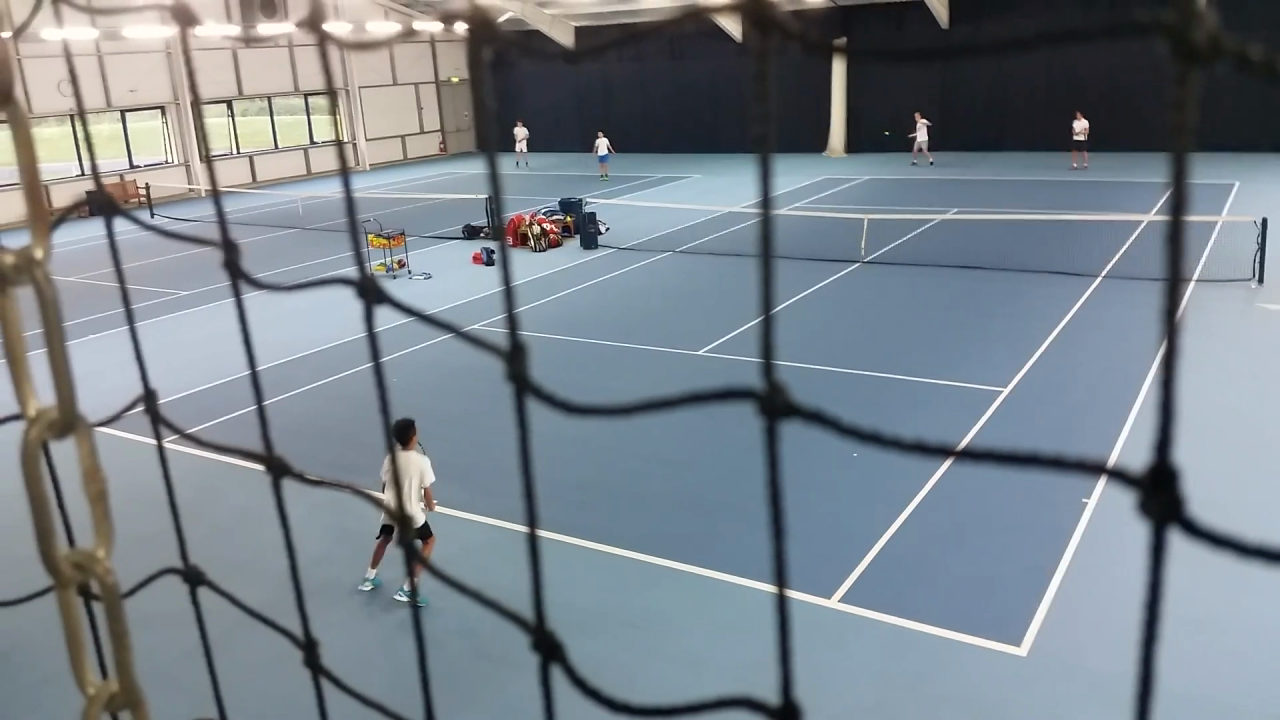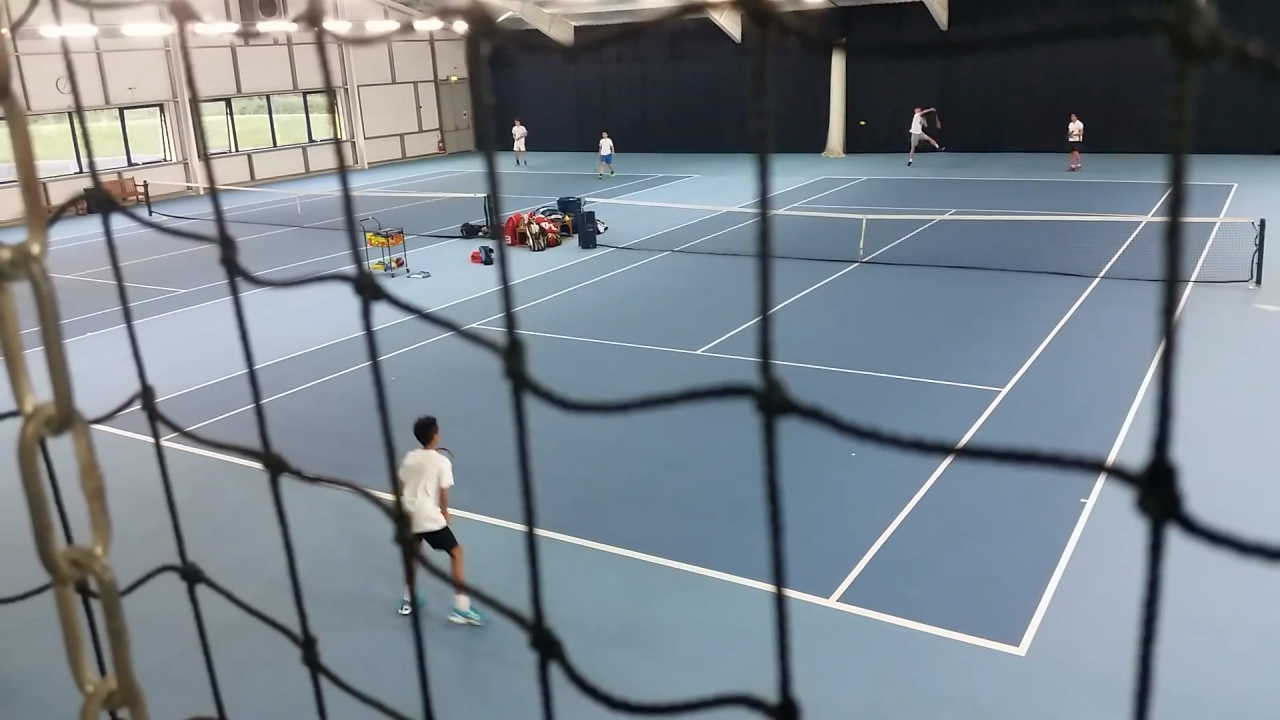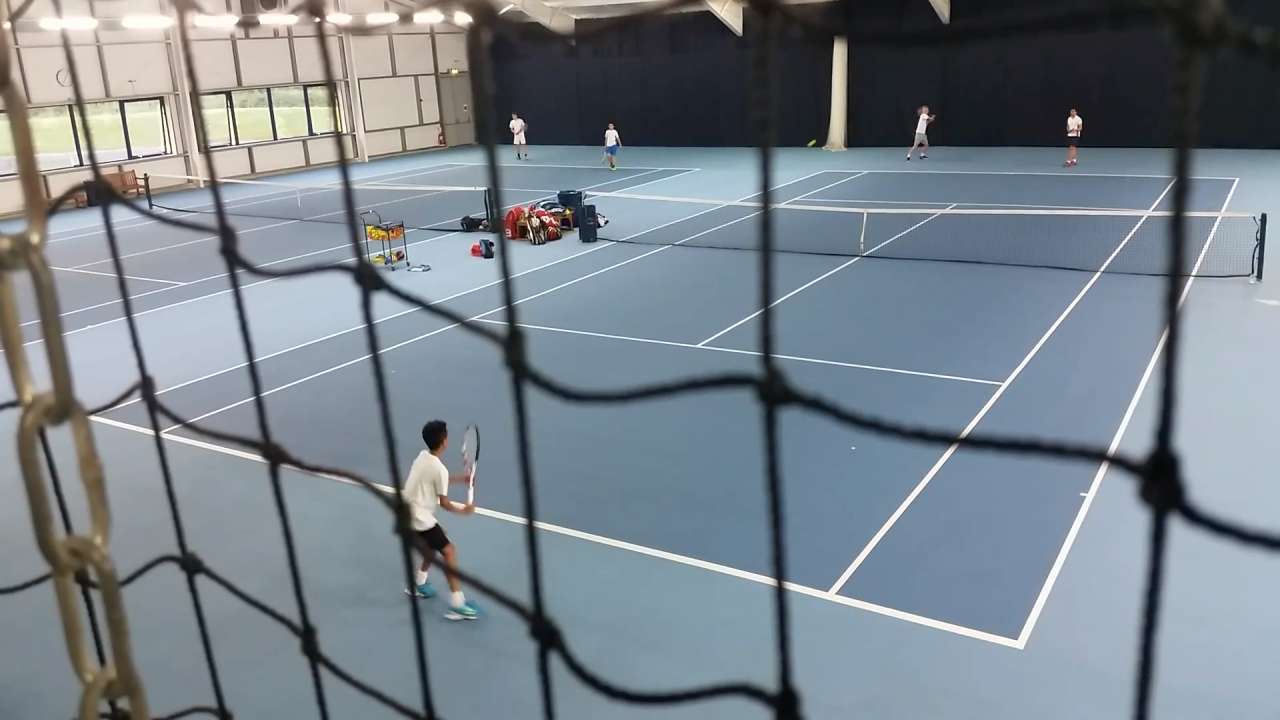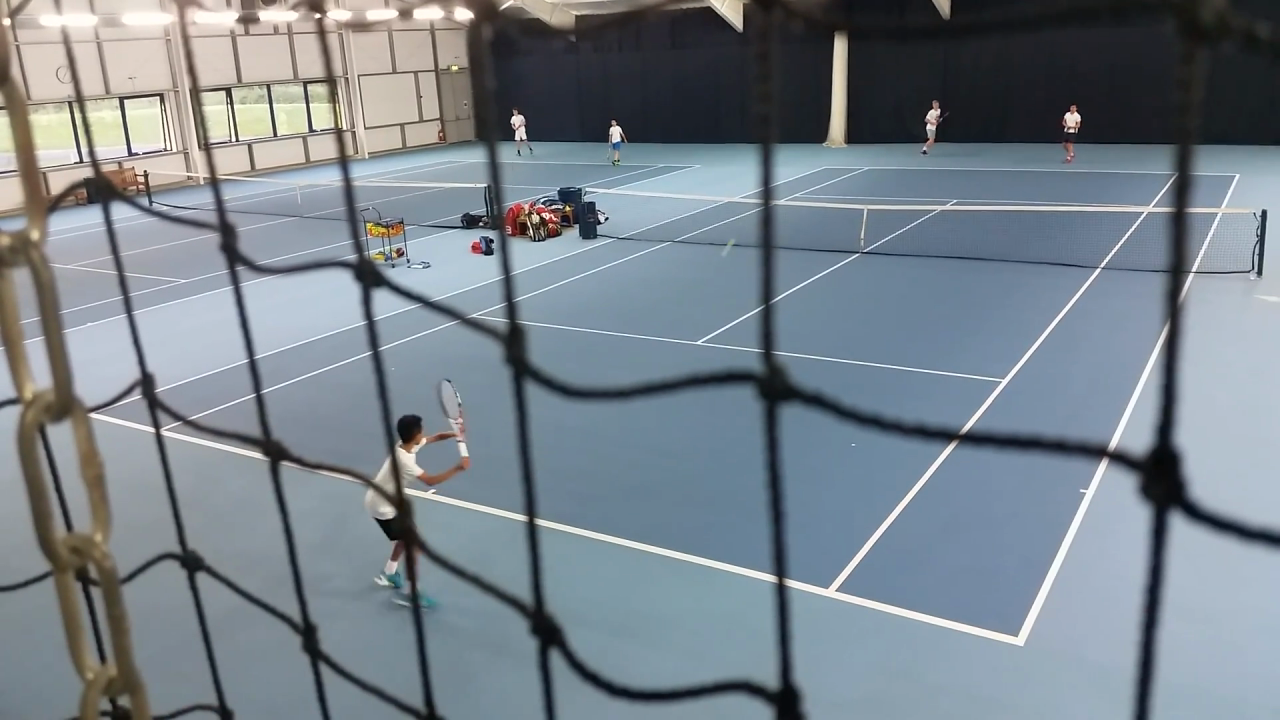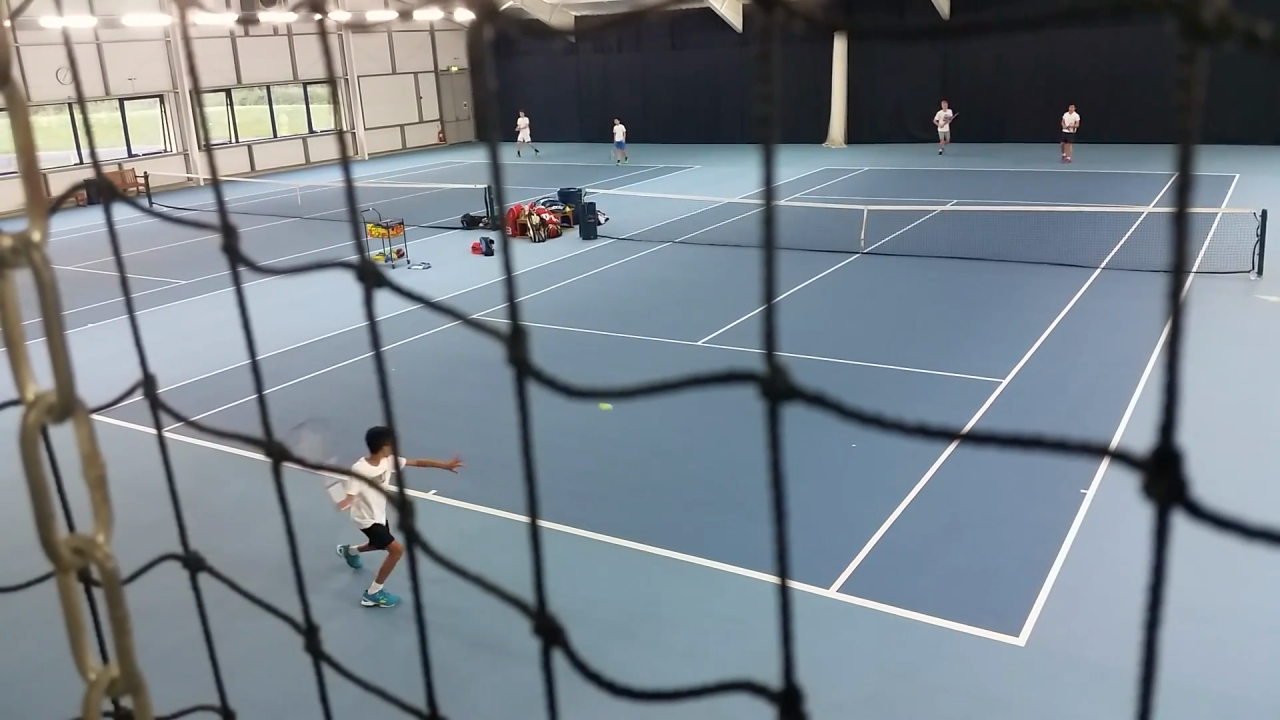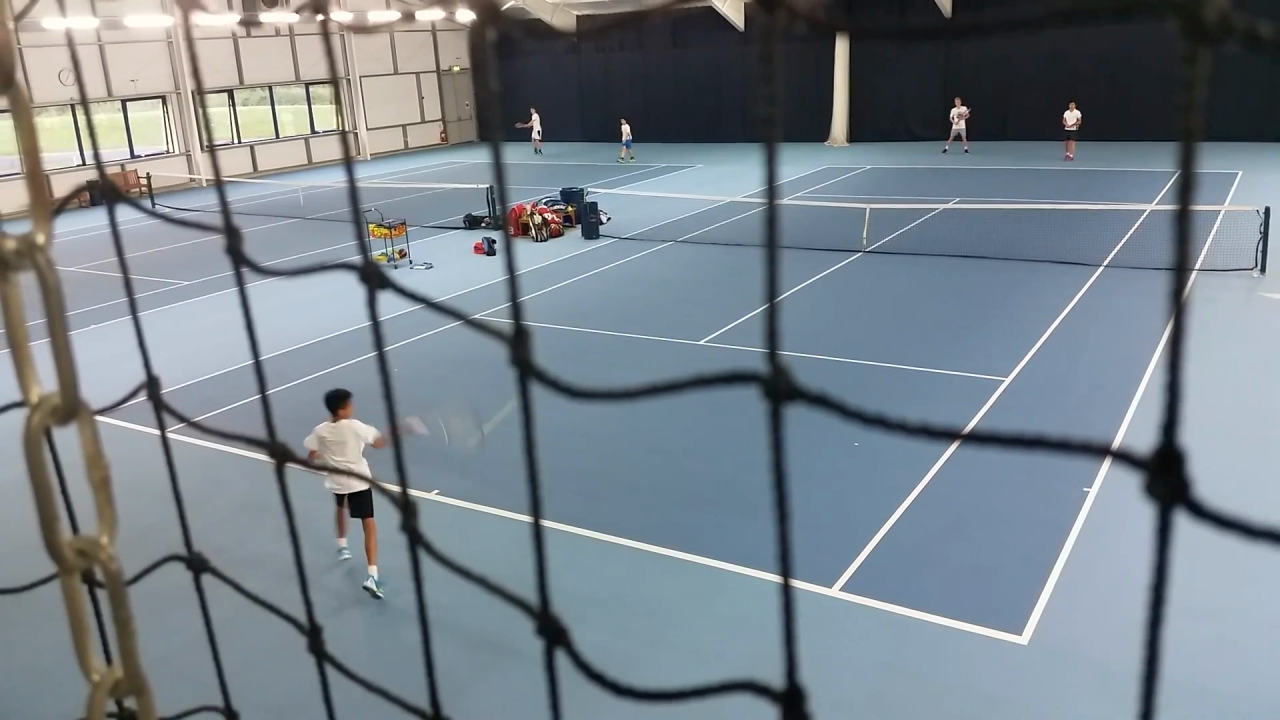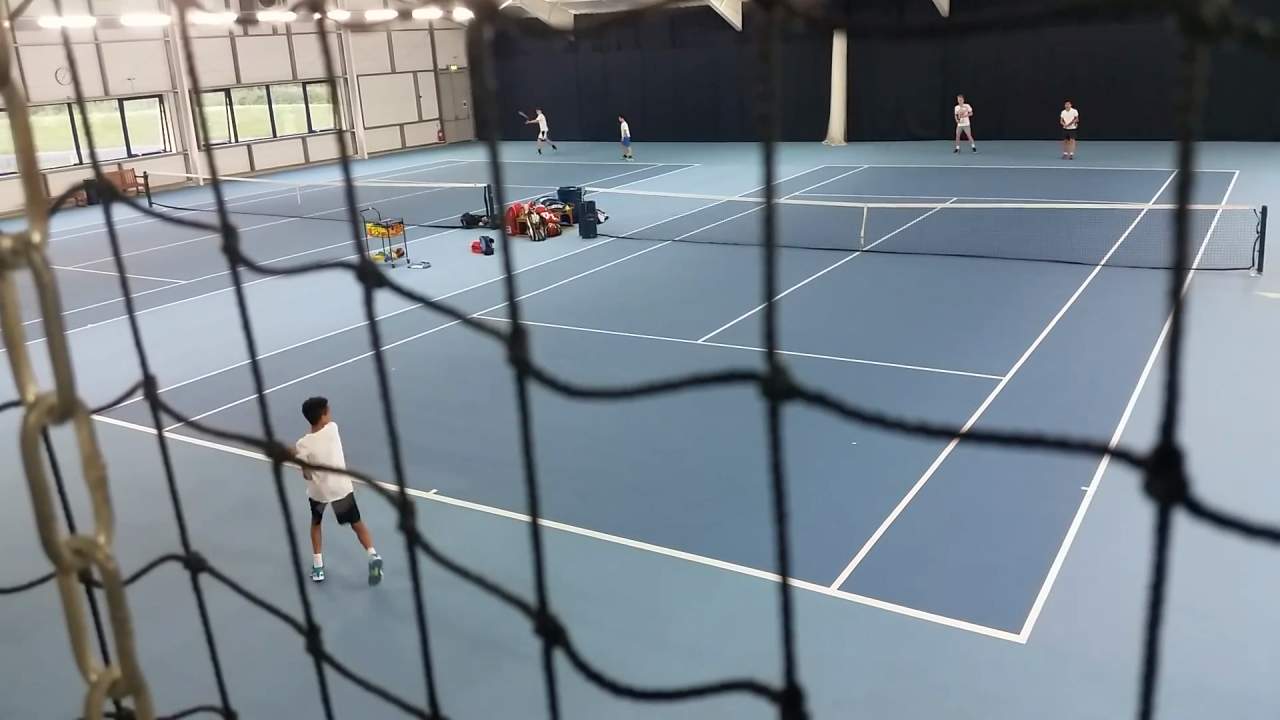
dt=0.3s
person 1, frame 1
left shoulder: (390, 459)
right shoulder: (422, 462)
left elbow: (385, 487)
right elbow: (427, 493)
right wrist: (430, 504)
left hip: (390, 512)
right hip: (411, 515)
left knee: (384, 540)
right knee: (429, 542)
left ankle: (369, 579)
right ankle: (408, 589)
person 1, frame 2
left shoulder: (410, 458)
right shoulder: (442, 462)
left elbow: (403, 487)
right elbow: (443, 495)
right wrist: (444, 514)
left hip: (409, 517)
right hip: (429, 518)
right knee: (457, 554)
left ankle: (408, 600)
right ankle: (461, 608)
person 1, frame 3
left shoulder: (422, 456)
right shoulder: (439, 470)
right elbow: (444, 503)
left wrist: (459, 477)
right wrist: (463, 510)
right hip: (418, 517)
left knee: (433, 543)
right knee: (449, 552)
left ankle: (418, 585)
right ankle: (457, 605)
person 1, frame 4
left shoulder: (405, 447)
right shoulder: (403, 458)
left elbow: (434, 438)
right elbow: (429, 480)
left wrist: (456, 433)
right wrist: (458, 468)
left hip: (387, 501)
right hip: (382, 506)
left knee: (406, 532)
right knee: (411, 542)
left ankle: (389, 573)
person 1, frame 5
left shoulder: (388, 460)
right shoulder: (359, 470)
left elbow: (417, 462)
right elbow: (350, 496)
left wrist: (445, 465)
right wrist: (345, 503)
left hip: (379, 513)
right hip: (367, 518)
left knee: (380, 543)
right knee: (396, 549)
left ankle: (350, 551)
right ankle: (372, 594)
person 1, frame 6
left shoulder: (319, 431)
right shoulder: (355, 425)
left elbow: (311, 459)
right elbow: (378, 443)
left hip: (336, 482)
right hip: (359, 482)
left knee: (340, 507)
right knee: (369, 525)
left ankle: (342, 546)
right ankle: (371, 577)
person 1, frame 7
left shoulder: (302, 445)
right shoulder: (332, 428)
left elbow: (307, 475)
left hip: (318, 492)
right hip: (342, 487)
left knee: (315, 524)
right knee: (357, 525)
left ankle: (318, 567)
right ankle: (372, 555)
